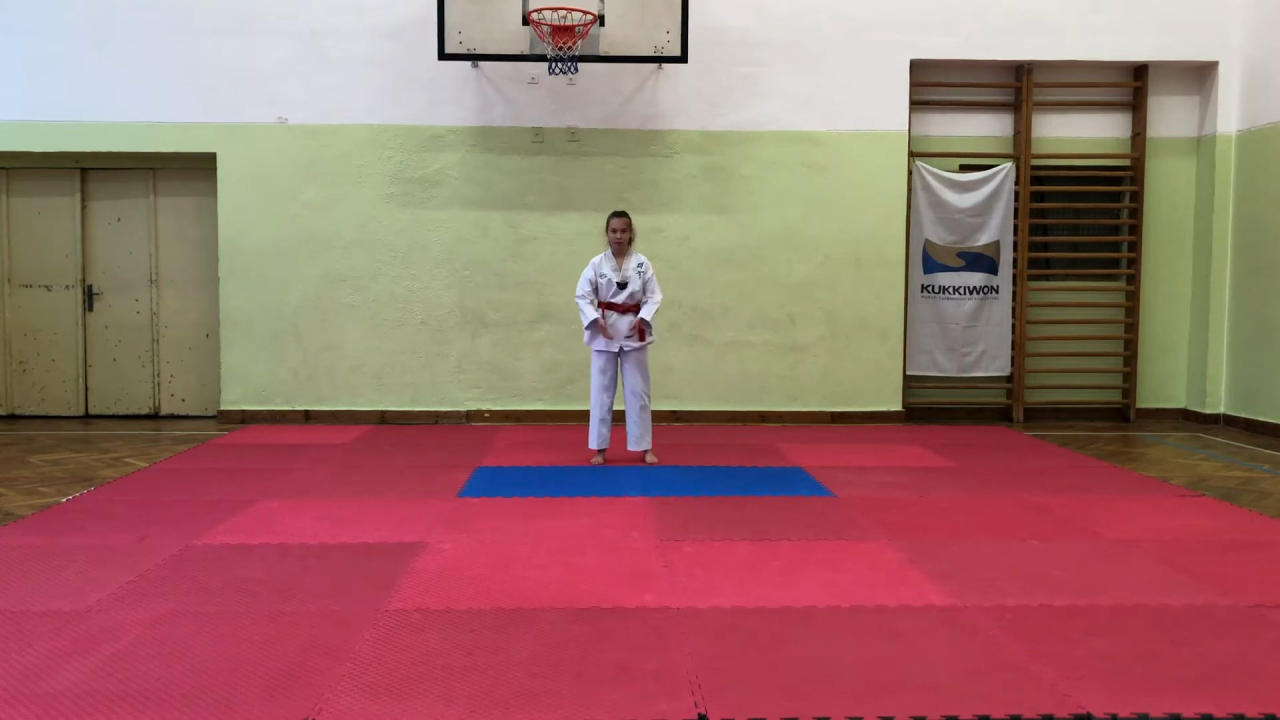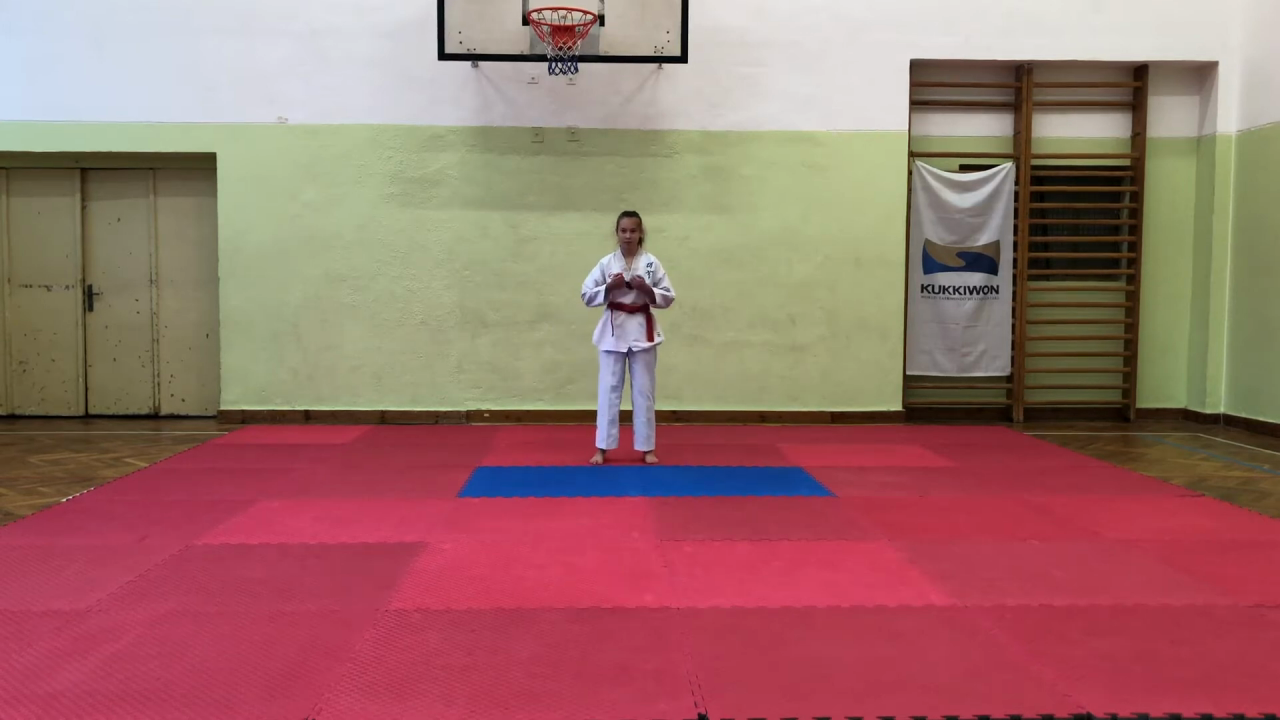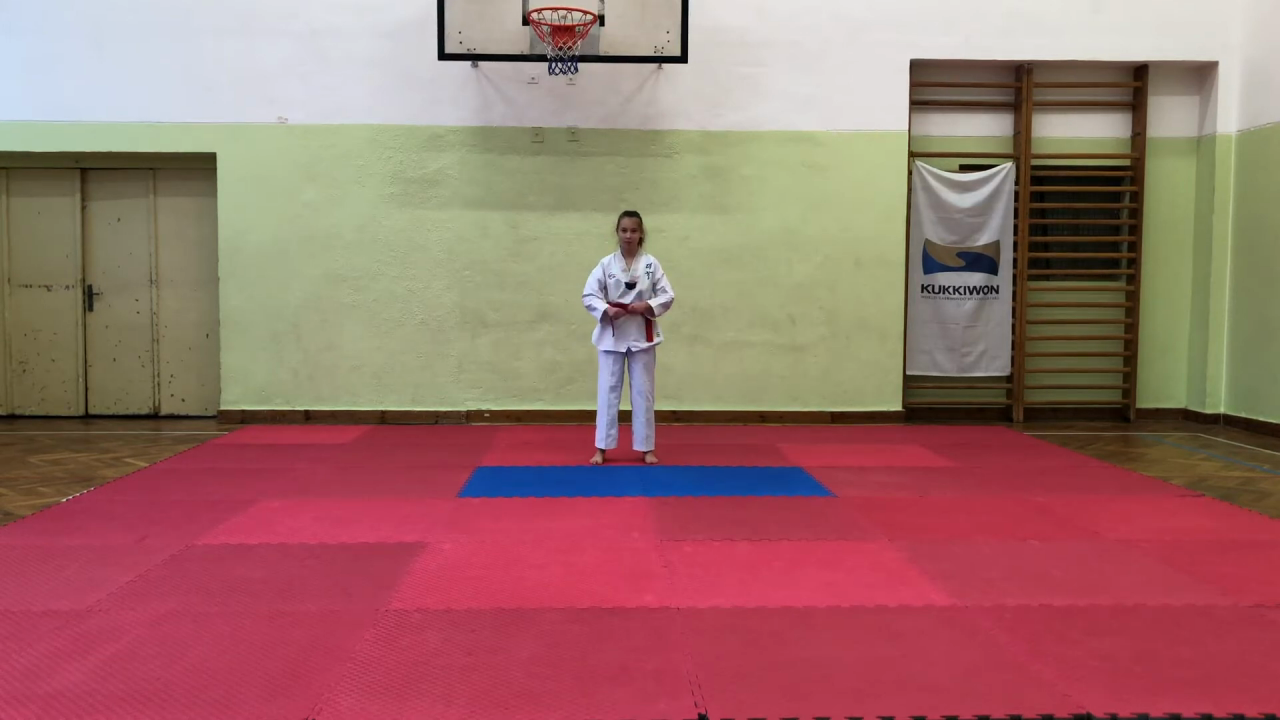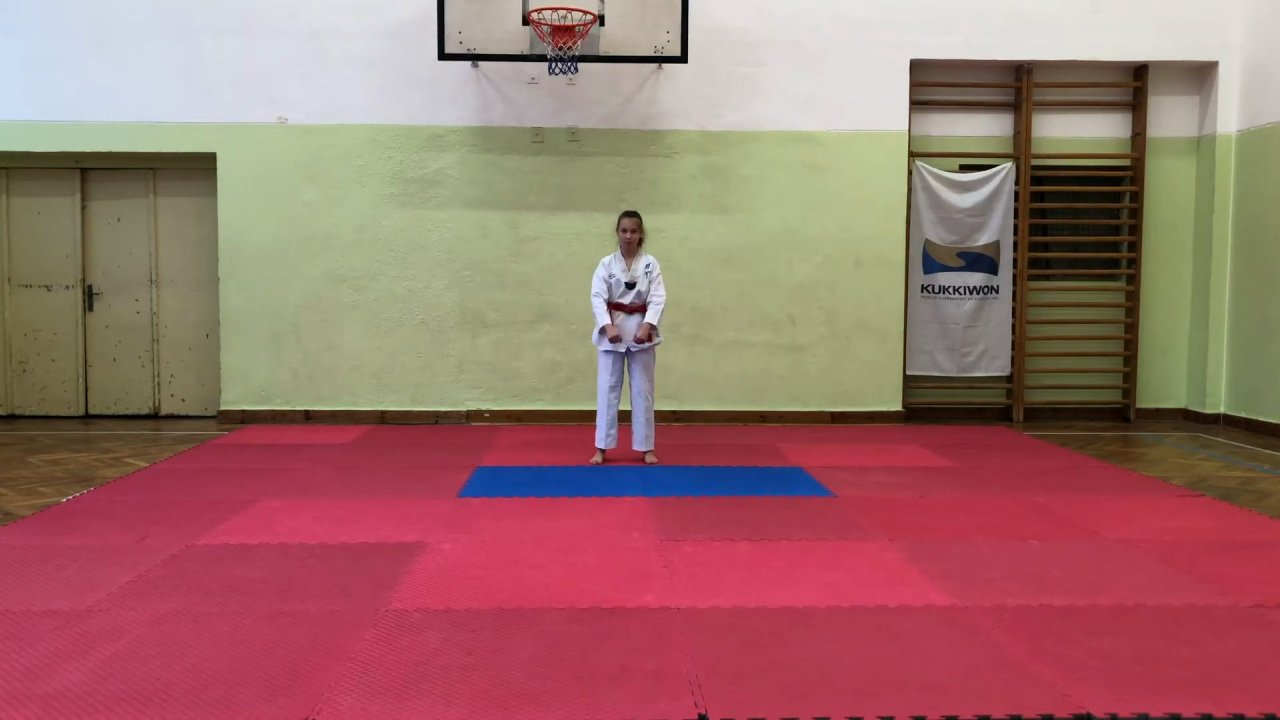
dt=0.5s
person 1, frame 1
left shoulder: (642, 263)
right shoulder: (597, 264)
left elbow: (654, 297)
right elbow: (582, 297)
left wrist: (642, 320)
right wrist: (596, 321)
left hip: (634, 332)
right hip: (603, 333)
left knee: (638, 390)
right knee: (602, 390)
left ankle: (644, 447)
right ankle: (600, 447)
person 1, frame 2
left shoulder: (652, 263)
right shoulder: (606, 263)
left elbow: (668, 297)
right elbow: (587, 294)
left wrist: (647, 290)
right wrist: (609, 287)
left hip: (642, 331)
right hip: (613, 331)
left knee: (644, 390)
right knee: (609, 389)
left ankle: (647, 447)
right ankle: (602, 447)
person 1, frame 3
left shoulder: (651, 263)
right shoulder: (606, 264)
left elbow: (667, 296)
right elbow: (589, 296)
left wrist: (646, 306)
right wrist: (607, 310)
left hip: (642, 332)
right hip: (612, 332)
left knee: (643, 390)
right knee: (608, 389)
left ankle: (646, 447)
right ankle: (602, 448)
person 1, frame 4
left shoulder: (650, 263)
right shoulder: (606, 264)
left elbow: (657, 299)
right elbow: (597, 298)
left wrist: (646, 327)
right wrist: (608, 326)
left hip: (642, 330)
right hip: (612, 331)
left knee: (643, 390)
right knee: (608, 389)
left ankle: (646, 447)
right ankle: (602, 447)
